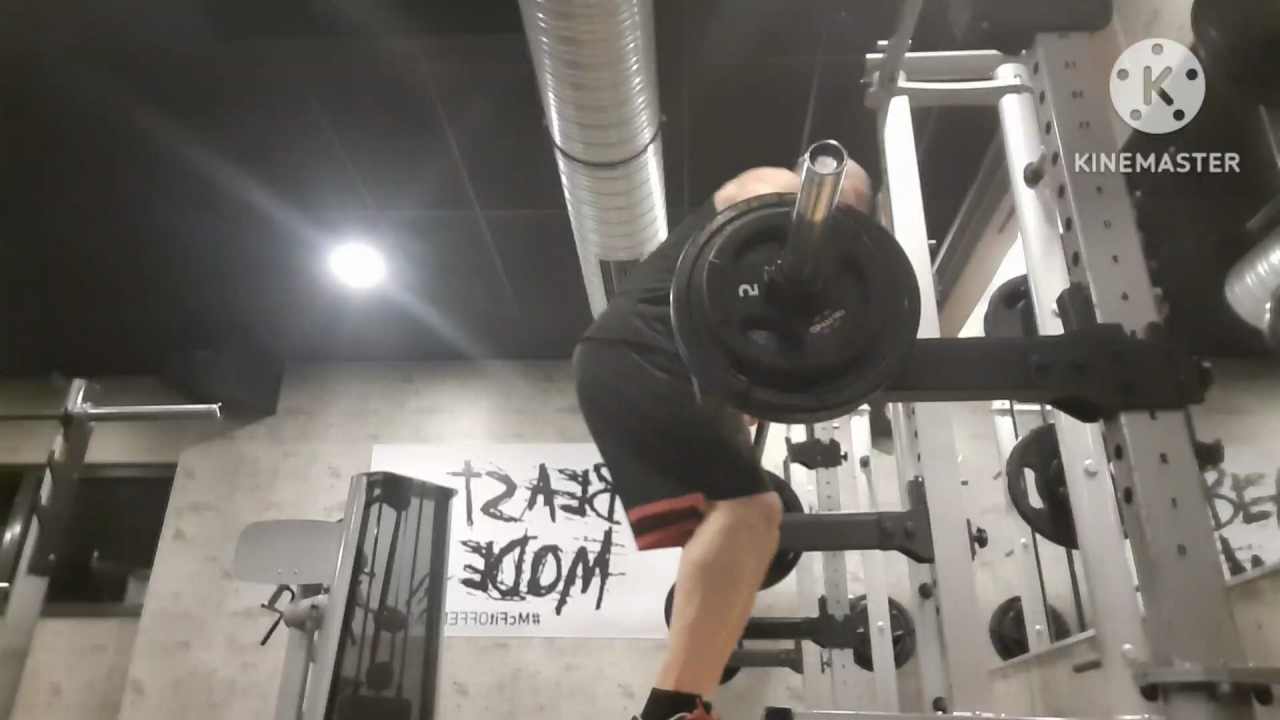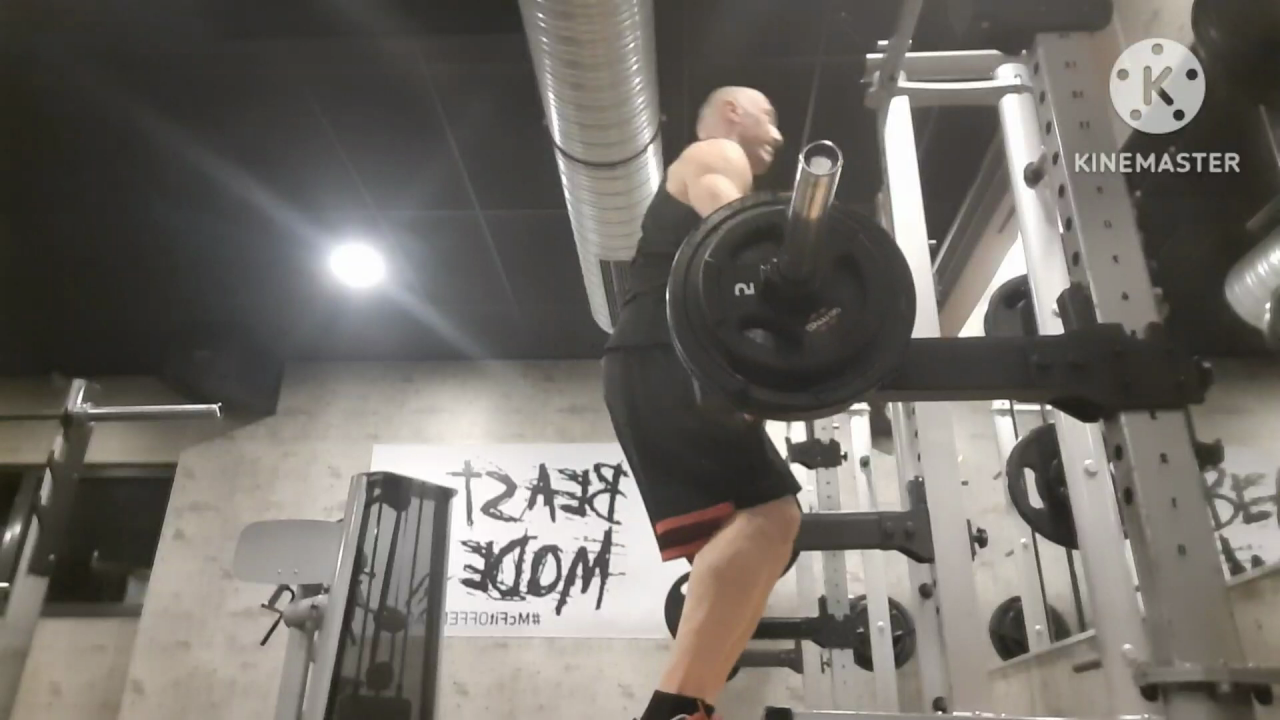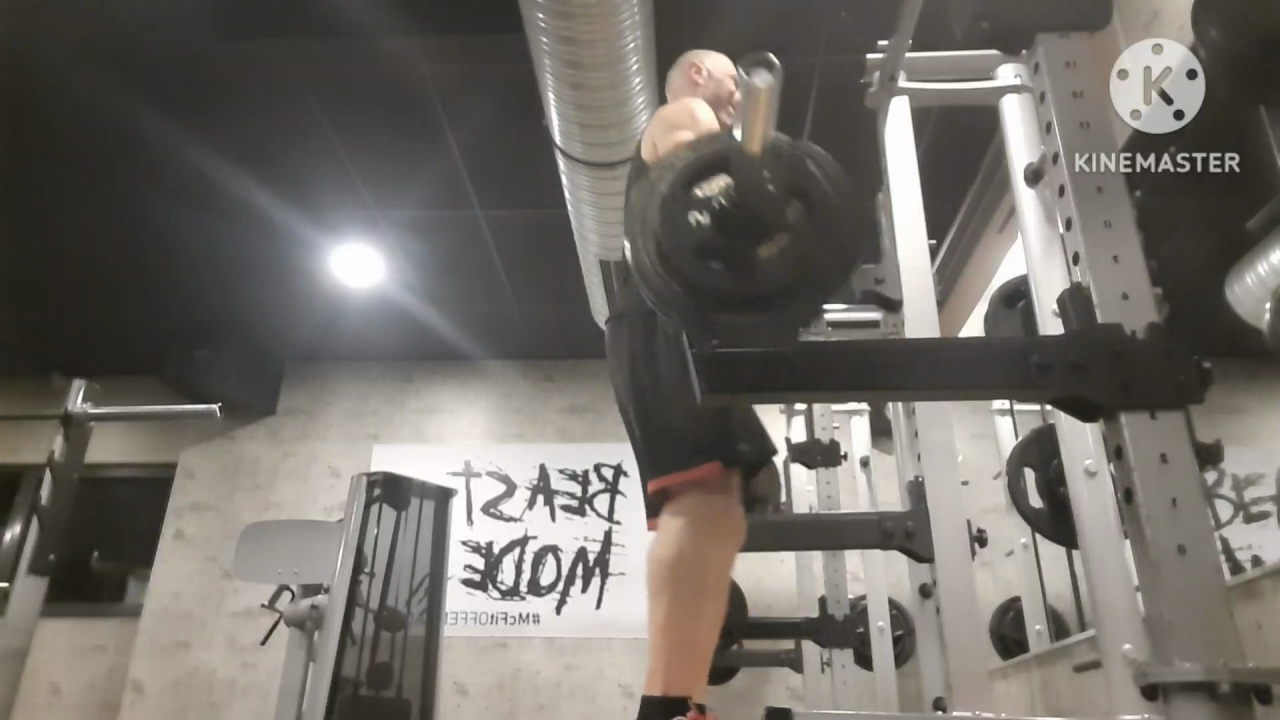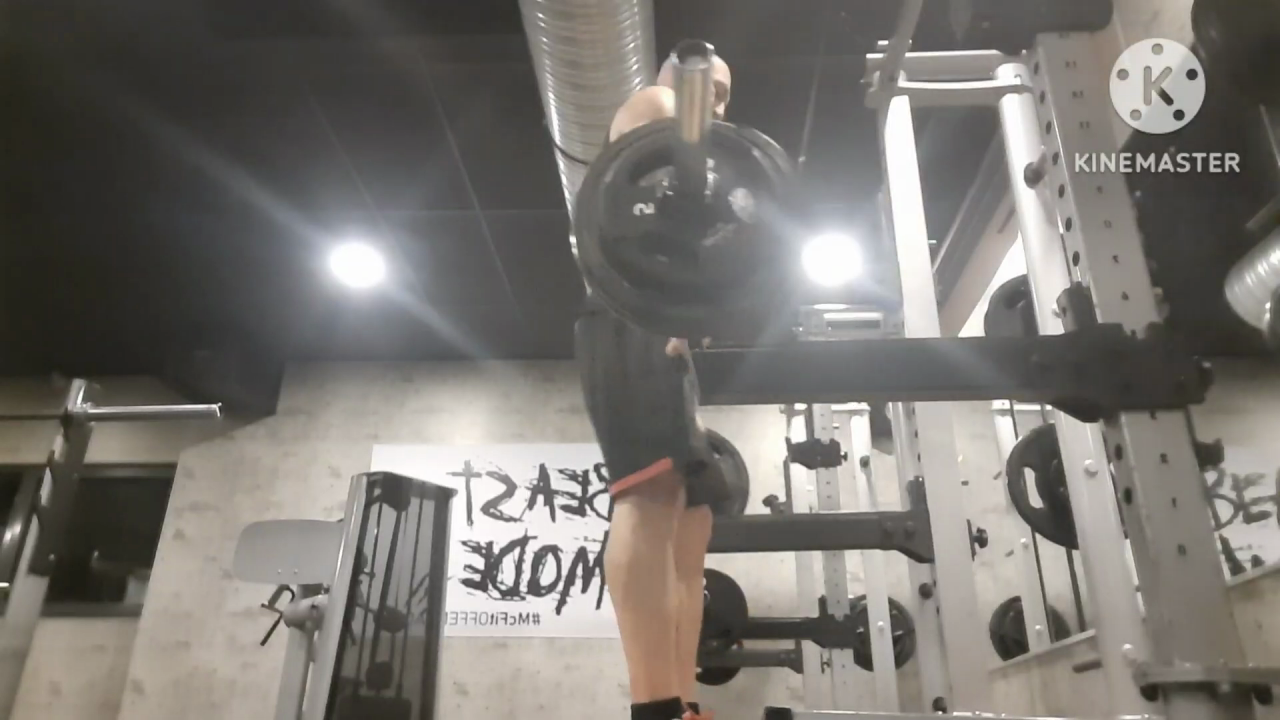
dt=0.3s
person 1, frame 1
right shoulder: (779, 190)
left wrist: (739, 439)
left hip: (631, 365)
right hip: (634, 358)
left knee: (742, 510)
right knee: (749, 505)
person 1, frame 2
left shoulder: (718, 177)
right shoulder: (717, 157)
left hip: (671, 371)
right hip: (660, 365)
left knee: (747, 534)
right knee: (768, 516)
person 1, frame 3
left shoulder: (697, 149)
right shoulder: (686, 116)
left hip: (675, 335)
right hip: (662, 331)
left knee: (714, 511)
right knee: (705, 500)
person 1, frame 4
right shoulder: (656, 106)
left wrist: (685, 346)
left hip: (657, 334)
right hip: (633, 325)
left knee: (687, 515)
right knee: (659, 496)
